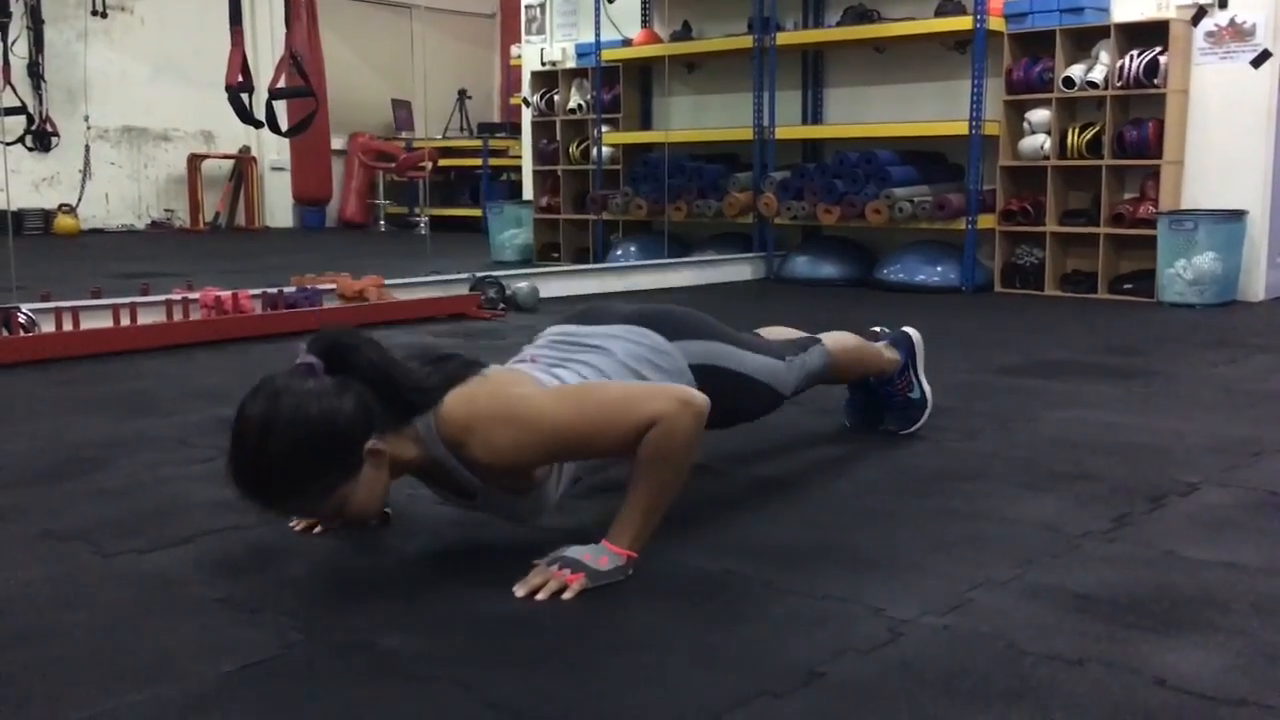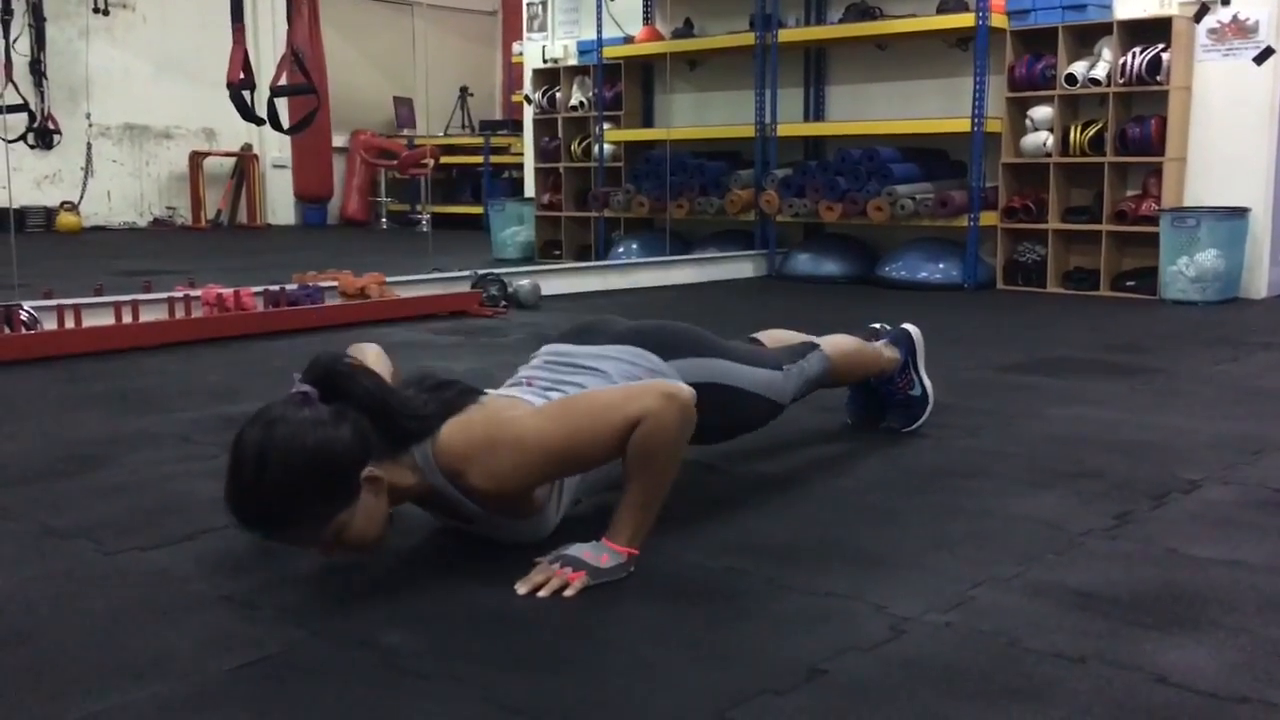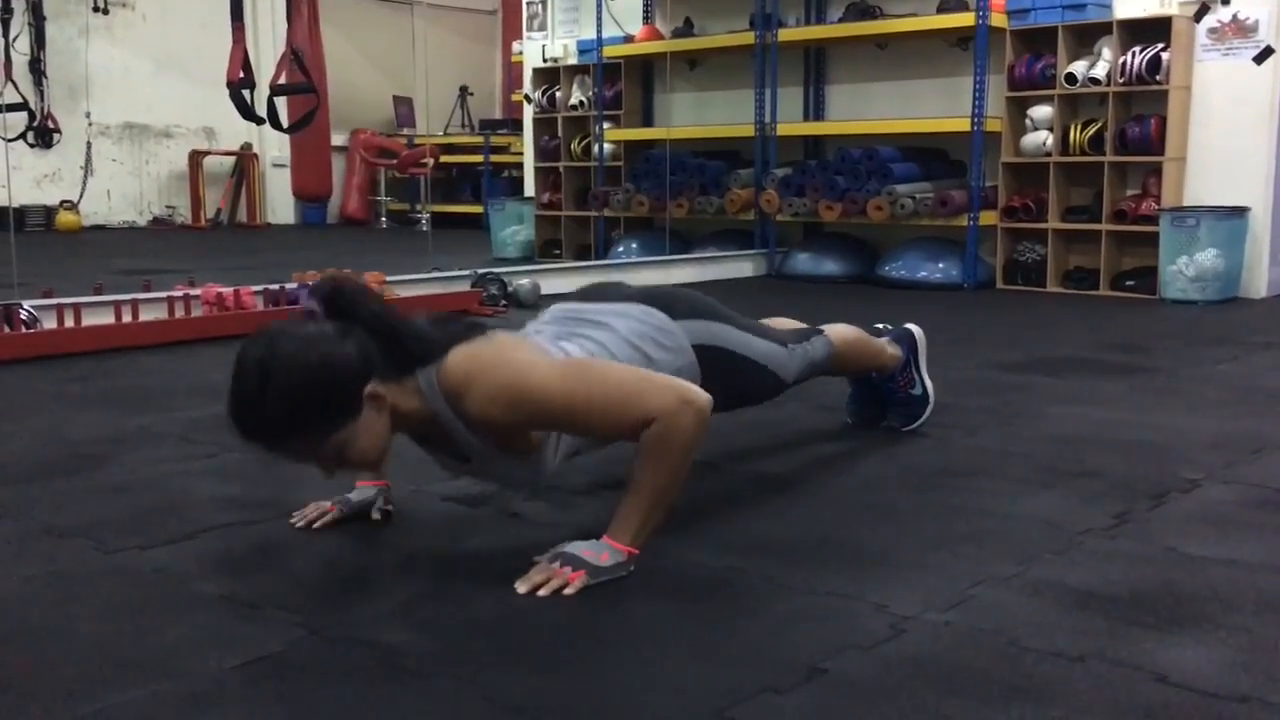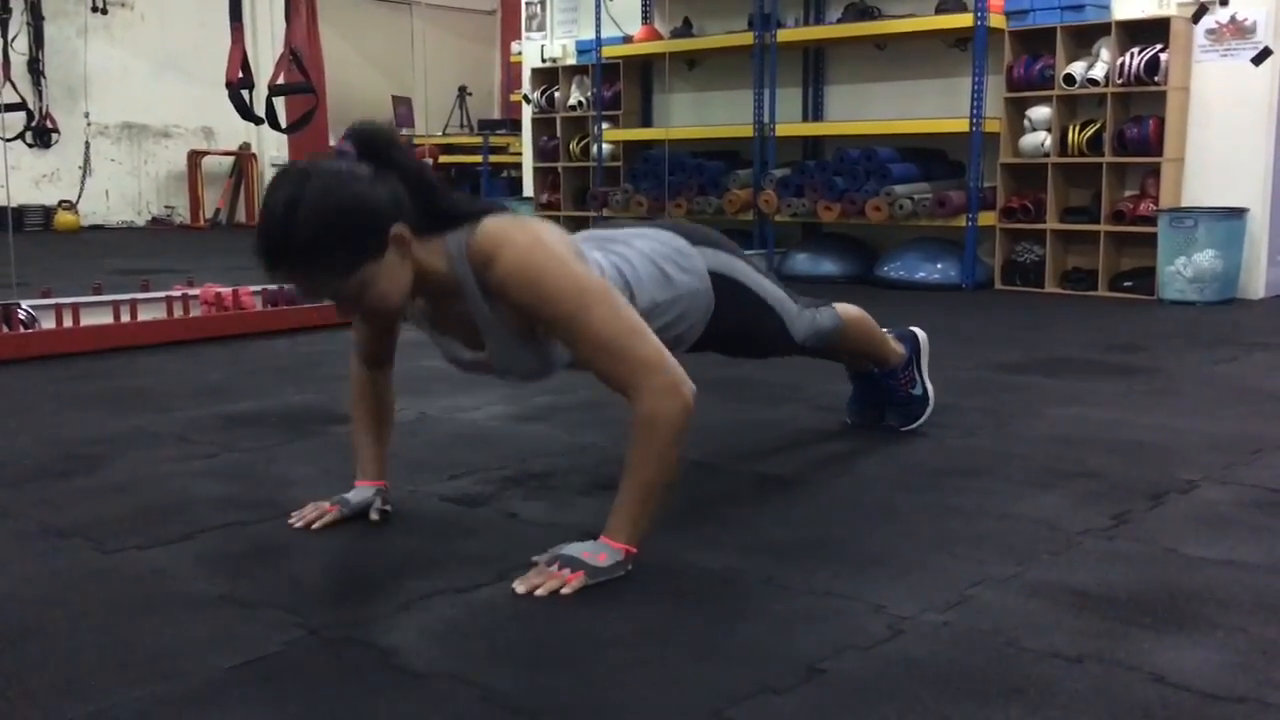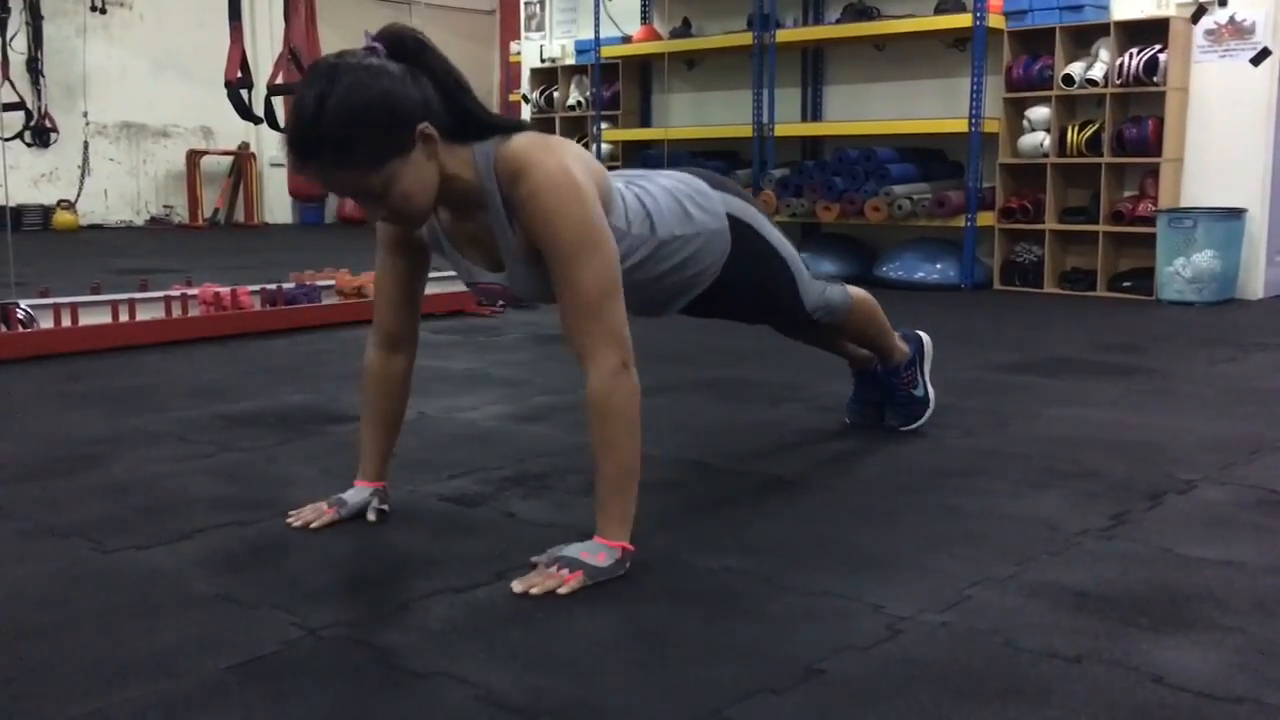
dt=0.2s
person 1, frame 1
left shoulder: (483, 432)
right shoulder: (374, 406)
left elbow: (686, 408)
left wrist: (618, 549)
right wrist: (346, 498)
left hip: (667, 363)
right hip: (584, 346)
left knee: (790, 368)
right knee: (763, 350)
left ankle: (891, 355)
right ankle: (879, 354)
person 1, frame 2
left shoulder: (479, 455)
right shoulder: (370, 423)
left elbow: (671, 405)
right elbow: (367, 354)
left wrist: (617, 547)
right wrist: (357, 513)
left hip: (667, 377)
right hip: (585, 361)
left knee: (790, 377)
right knee: (760, 353)
left ankle: (890, 352)
right ankle: (870, 341)
person 1, frame 3
left shoulder: (485, 384)
right shoulder: (372, 368)
left elbow: (687, 405)
left wrist: (618, 543)
right wrist: (367, 485)
left hip: (672, 344)
right hip: (591, 327)
left knee: (796, 361)
right knee: (773, 347)
left ankle: (892, 350)
right ankle: (880, 343)
person 1, frame 4
left shoulder: (516, 261)
right shoulder: (386, 254)
left elbow: (668, 391)
right elbow: (371, 366)
left wrist: (615, 544)
right wrist: (368, 481)
left hip: (691, 283)
right hip: (617, 271)
left knee: (808, 332)
right knee: (792, 346)
left ankle: (898, 352)
right ankle: (864, 380)
person 1, frame 5
left shoulder: (542, 177)
right shoulder: (411, 195)
left elbow: (610, 365)
right elbow: (390, 345)
left wrist: (611, 544)
right wrist: (368, 485)
left hip: (710, 233)
right hip: (654, 263)
left knee: (809, 310)
right knee: (790, 325)
left ankle: (901, 357)
right ankle: (868, 372)
